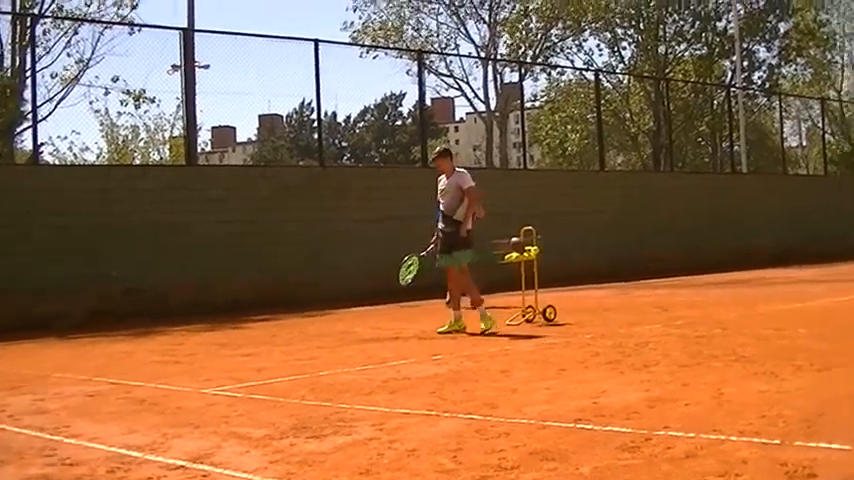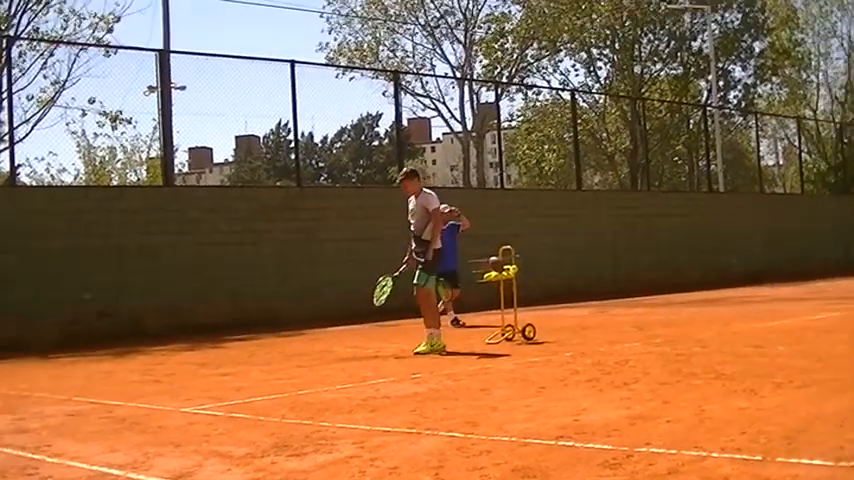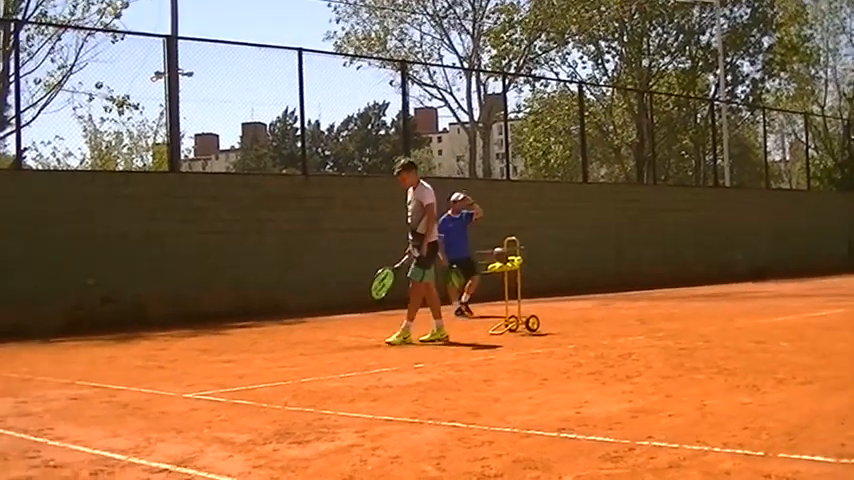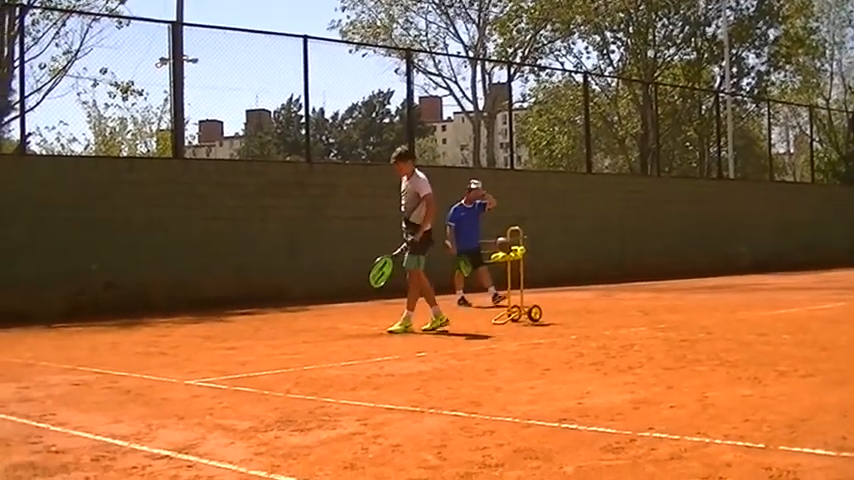
dt=0.2s
person 1, frame 1
left shoulder: (461, 175)
right shoulder: (441, 180)
left elbow: (474, 199)
left wrist: (464, 225)
right wrist: (438, 234)
left hip: (460, 232)
right hip: (445, 233)
left knee: (463, 274)
right knee: (451, 277)
left ankle: (483, 315)
right ankle: (457, 320)
person 1, frame 2
left shoulder: (428, 196)
right shoulder: (411, 200)
left elbow: (438, 221)
left wrist: (430, 247)
right wrist: (411, 253)
left hip: (430, 252)
right hip: (419, 252)
left knee: (421, 293)
right knee: (428, 296)
left ankle: (432, 339)
right ankle: (434, 340)
person 1, frame 3
left shoulder: (424, 190)
right shoulder: (411, 191)
left elbow: (432, 217)
left wrist: (425, 243)
right wrist: (412, 246)
left hip: (427, 245)
right hip: (418, 244)
left knee: (415, 288)
right knee: (428, 287)
left ankle: (405, 332)
right ankle: (440, 330)
person 1, frame 4
left shoulder: (419, 180)
right shoulder: (405, 180)
left elbow: (431, 208)
left wrist: (420, 232)
left hip: (420, 234)
right hip: (411, 233)
left knee: (413, 277)
right knee: (418, 276)
left ankle: (406, 321)
right ankle: (438, 316)
person 2, frame 1
left shoulder: (465, 212)
right shoulder: (446, 214)
left elbow: (480, 213)
right elbow: (441, 233)
left wrist: (475, 204)
right wrist: (442, 248)
left hip: (463, 248)
right hip: (453, 250)
left knee: (459, 275)
right knee: (462, 274)
left ankle: (451, 299)
right ankle: (472, 298)
person 2, frame 2
left shoulder: (452, 227)
left elbow: (467, 225)
left wrist: (458, 215)
left hip: (452, 267)
right hip: (440, 268)
left knee: (456, 291)
left ankle: (438, 309)
right ankle: (452, 317)
person 2, frame 3
left shoulder: (465, 216)
right shoulder: (444, 221)
left elbow: (480, 213)
right elbow: (439, 240)
left wrist: (471, 203)
right wrist: (444, 257)
left hip: (465, 255)
right hip: (452, 258)
left knee: (475, 278)
right knee: (453, 282)
left ankle: (464, 301)
right ankle: (457, 307)
person 2, frame 4
left shoulder: (478, 206)
right shoulder: (456, 210)
left elbow: (493, 203)
right elbow: (450, 229)
left wrist: (484, 194)
right wrist: (452, 245)
left hip: (475, 246)
right hip: (462, 247)
left knee: (483, 269)
right knee: (461, 271)
left ankle: (494, 295)
right ankle: (460, 297)
